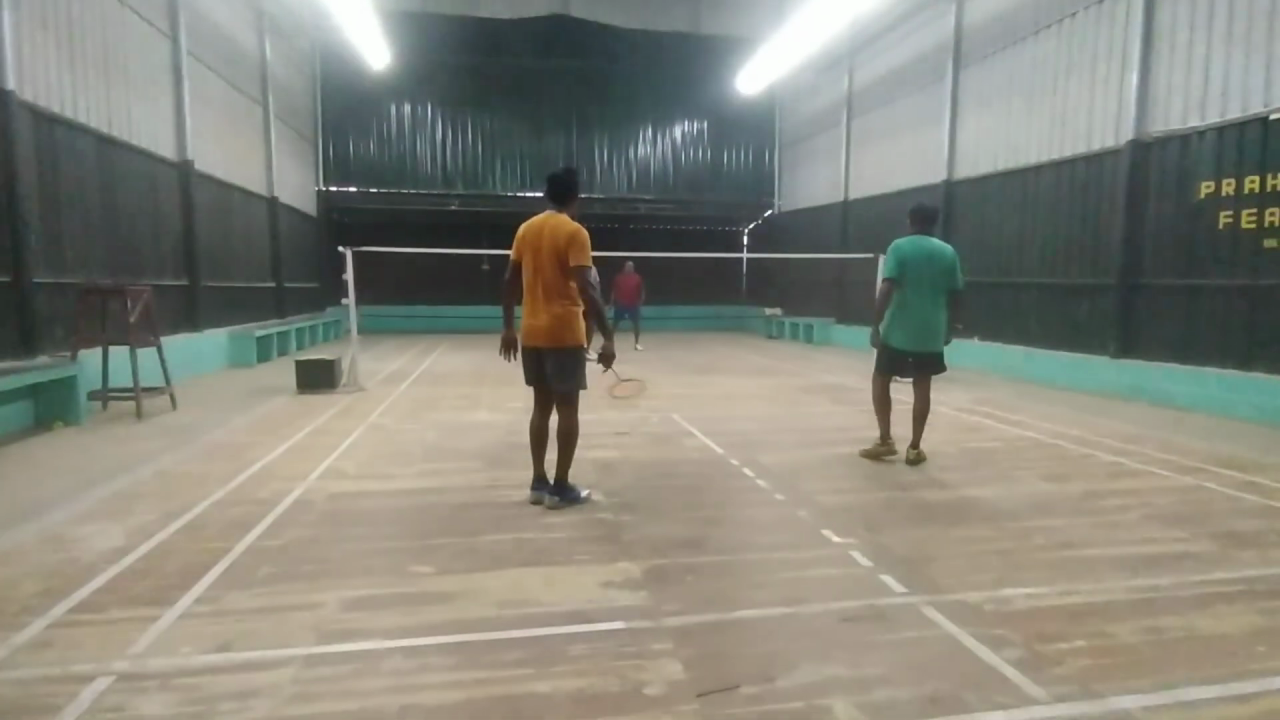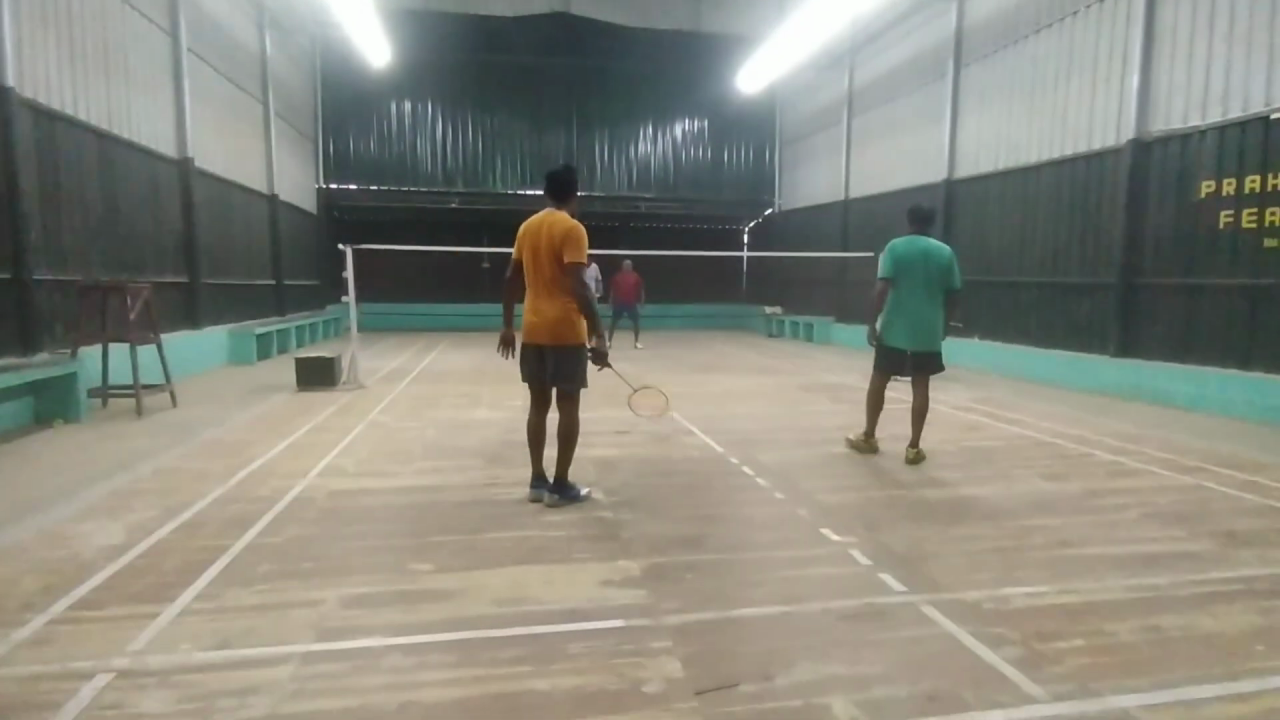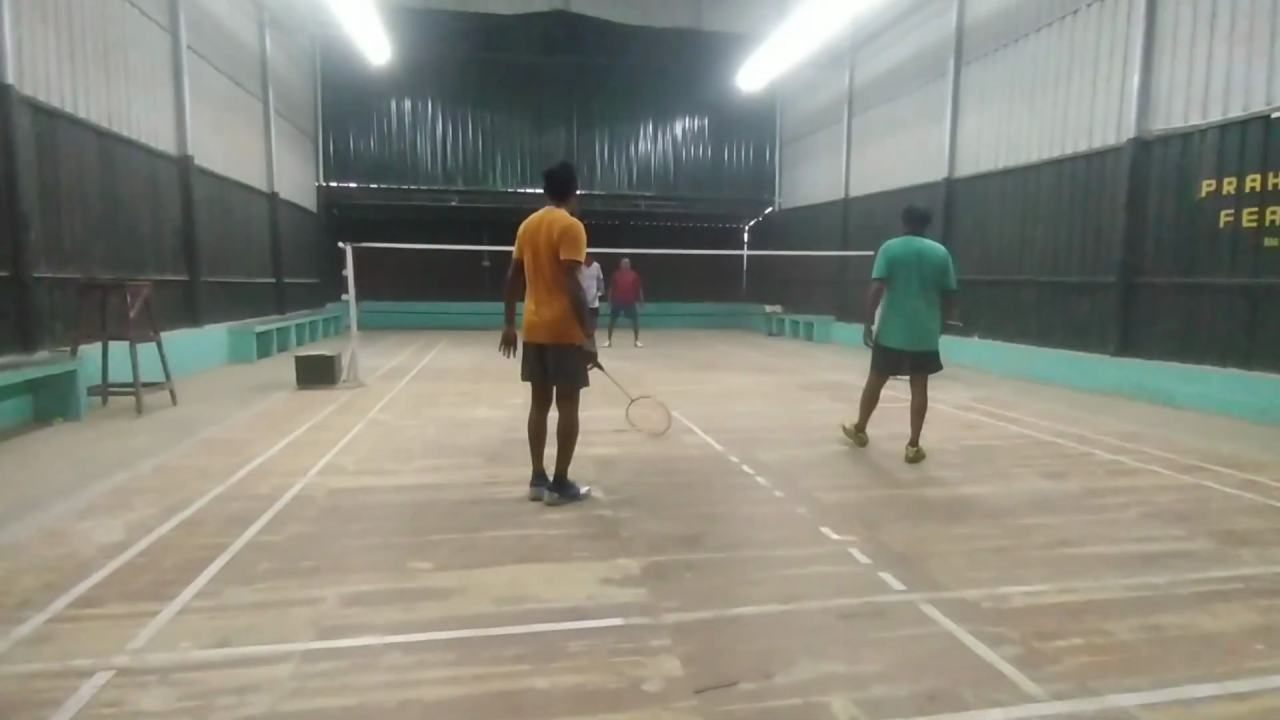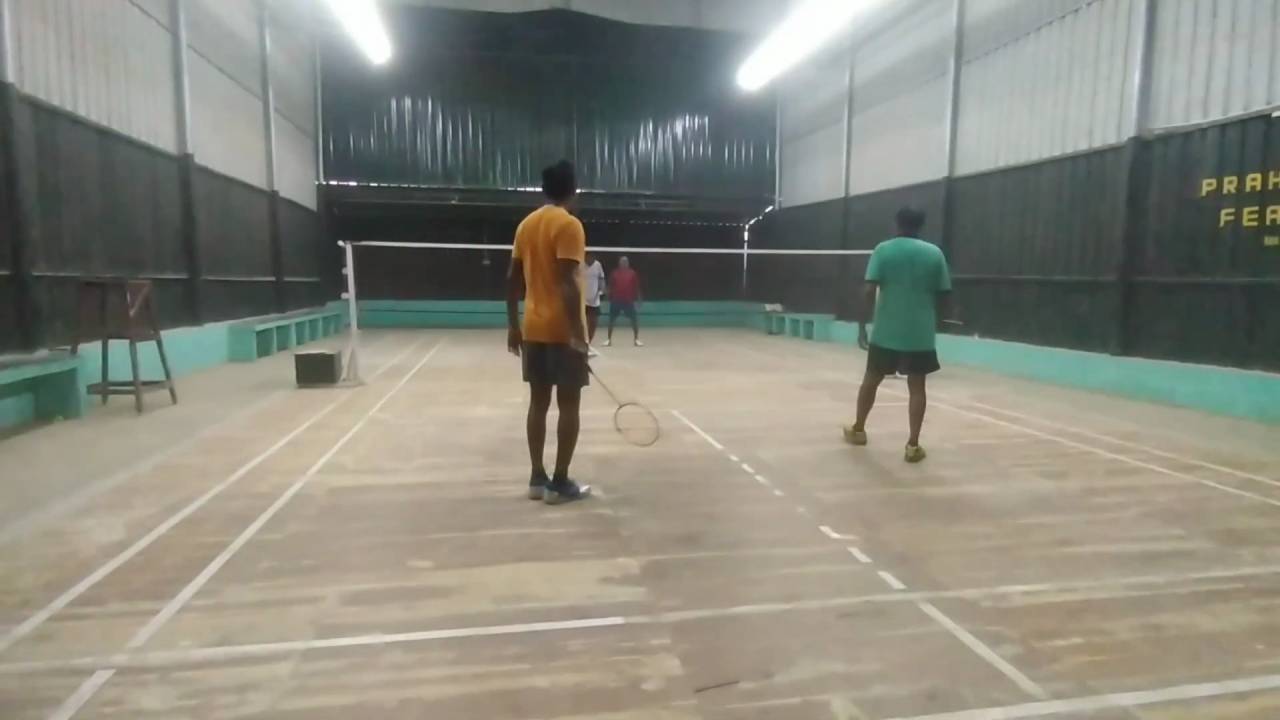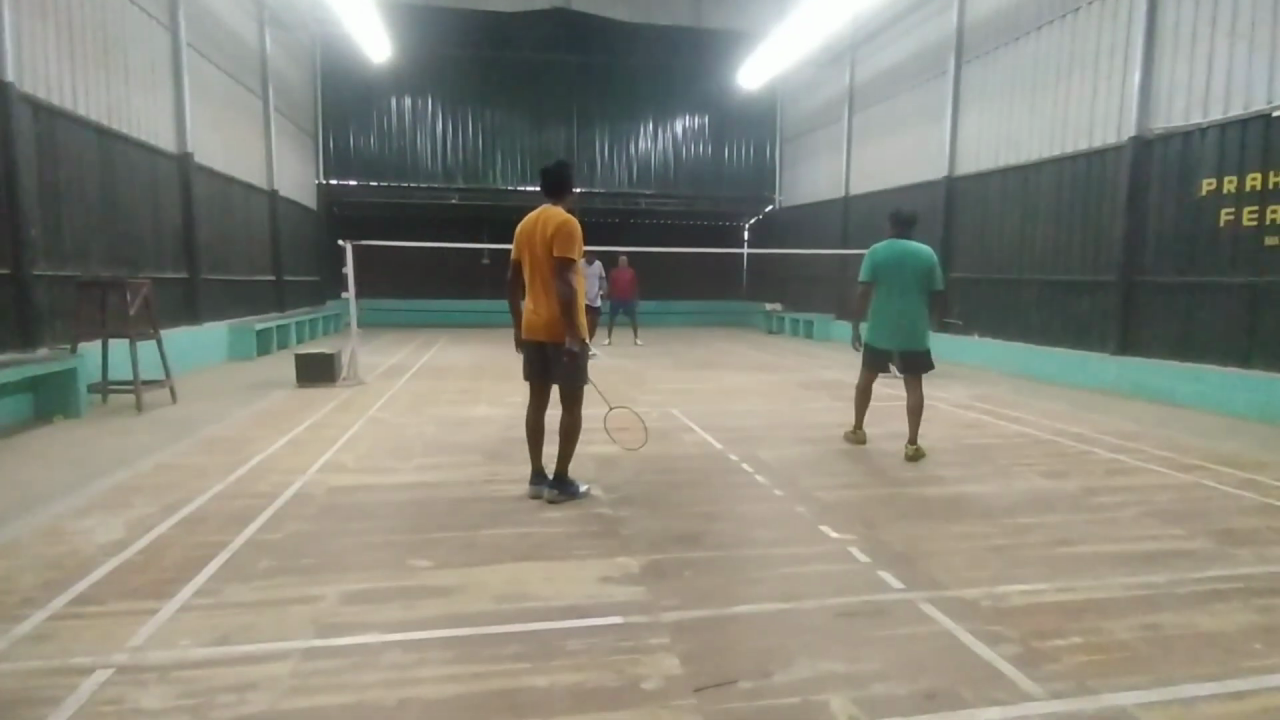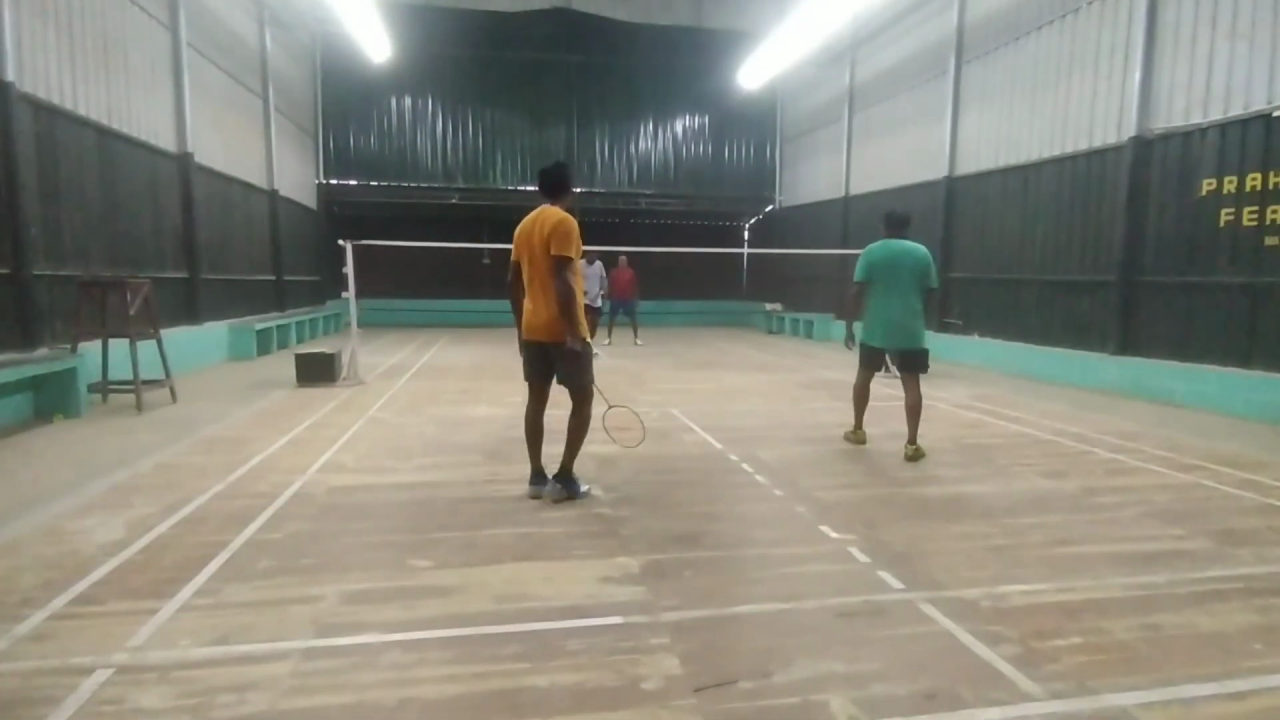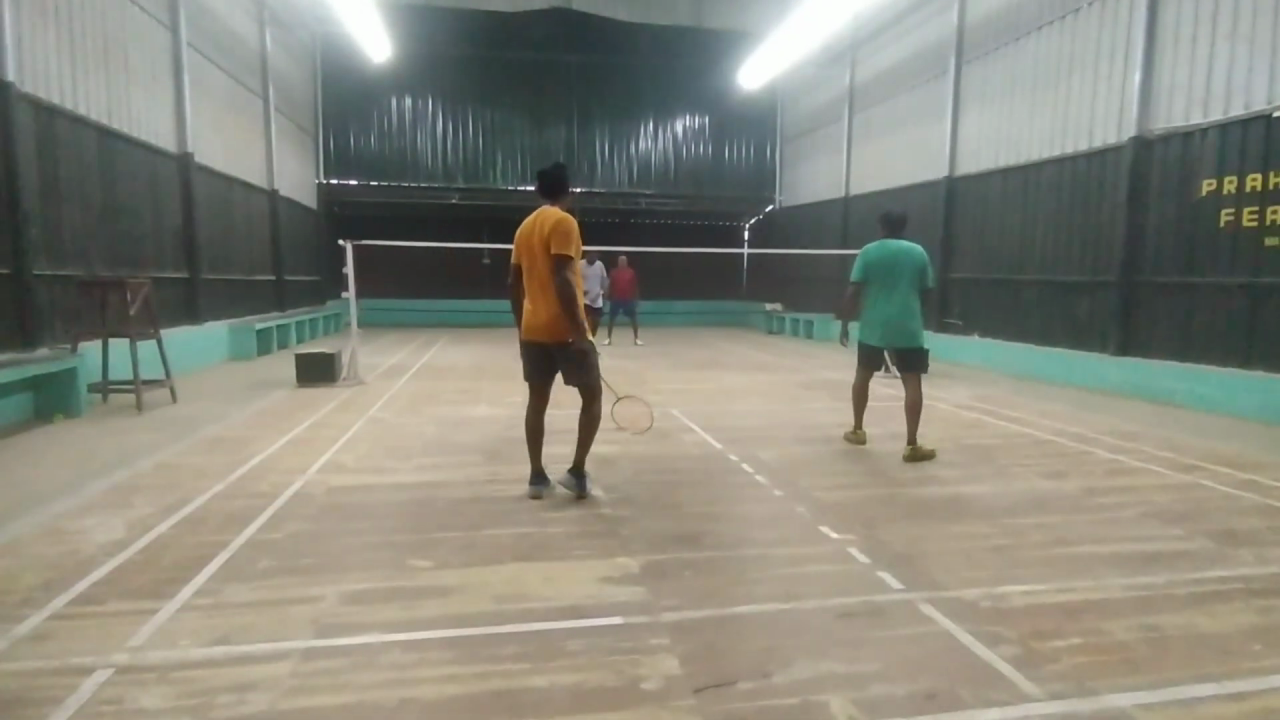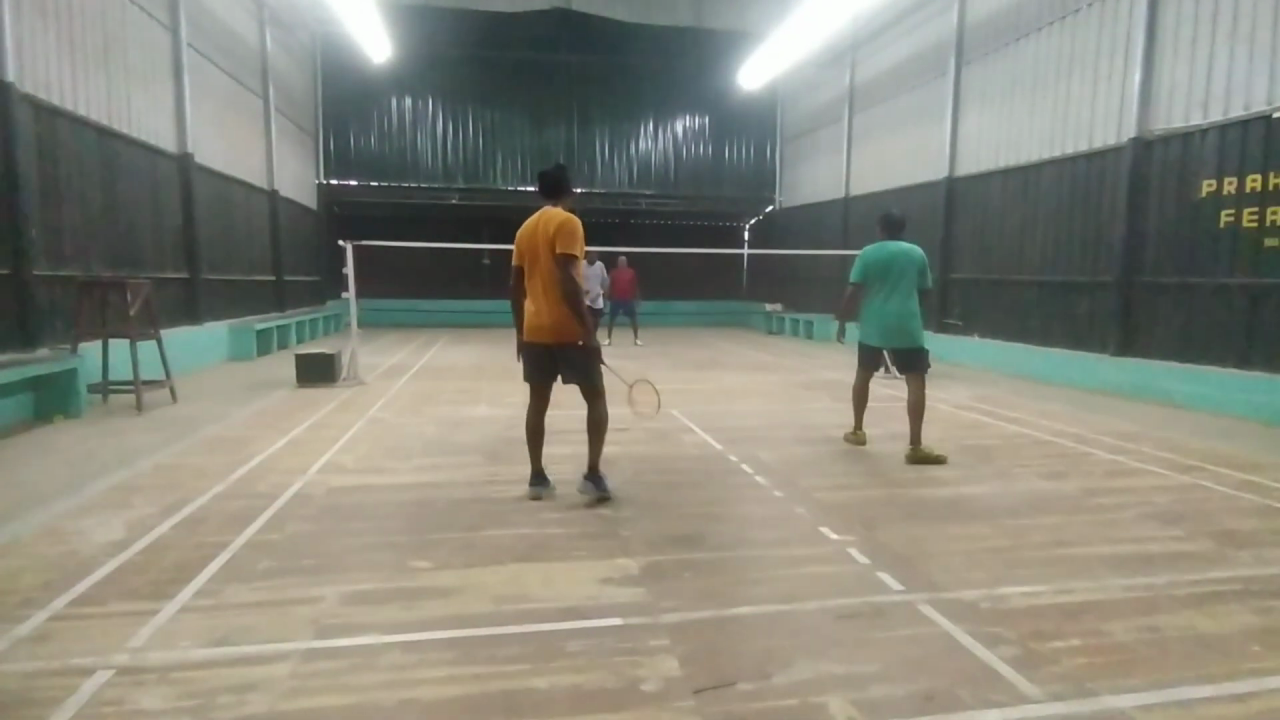
dt=0.1s
person 1, frame 1
left shoulder: (526, 229)
right shoulder: (574, 232)
left elbow: (510, 282)
right elbow: (586, 289)
left wrist: (508, 328)
right wrist: (607, 338)
left hip: (531, 333)
right hip: (565, 334)
left knee: (542, 407)
right knee: (567, 407)
left ankle: (539, 483)
right ankle: (560, 487)
person 1, frame 2
left shoulder: (527, 227)
right shoulder: (572, 228)
left elbow: (511, 280)
right elbow: (578, 286)
left wrist: (508, 325)
right wrist: (598, 337)
left hip: (532, 331)
right hip: (564, 333)
left knee: (538, 405)
right knee: (567, 406)
left ankle: (538, 481)
right ankle: (559, 486)
person 1, frame 3
left shoulder: (527, 225)
right shoulder: (570, 226)
left elbow: (513, 279)
right elbow: (572, 284)
left wrist: (509, 324)
right wrist: (587, 337)
left hip: (533, 330)
right hip: (564, 331)
left knee: (539, 404)
right knee: (567, 405)
left ankle: (538, 479)
right ankle: (559, 484)
person 1, frame 4
left shoulder: (526, 224)
right shoulder: (569, 224)
left elbow: (513, 279)
right elbow: (567, 283)
left wrist: (513, 324)
right wrist: (578, 336)
left hip: (532, 329)
right hip: (562, 331)
left knee: (538, 402)
right knee: (569, 405)
left ankle: (538, 478)
right ankle: (559, 482)
person 1, frame 5
left shoulder: (525, 225)
right shoulder: (566, 223)
left elbow: (513, 280)
right elbow: (563, 282)
left wrist: (518, 324)
right wrist: (573, 334)
left hip: (533, 329)
right hip: (561, 330)
left knee: (537, 401)
right knee: (572, 403)
left ankle: (537, 477)
right ankle: (560, 481)
person 1, frame 6
left shoulder: (525, 225)
right shoulder: (564, 222)
left elbow: (514, 282)
right elbow: (562, 281)
left wrist: (521, 326)
right wrist: (575, 332)
left hip: (532, 329)
right hip: (562, 330)
left knee: (536, 400)
right knee: (582, 399)
left ankle: (537, 477)
right ankle: (564, 475)
person 1, frame 7
left shoulder: (524, 227)
right shoulder: (563, 222)
left elbow: (514, 285)
right elbow: (562, 280)
left wrist: (522, 327)
right wrist: (579, 330)
left hip: (533, 330)
right hip: (564, 330)
left knee: (537, 401)
right knee: (592, 396)
left ankle: (537, 477)
right ankle: (576, 471)
person 1, frame 8
left shoulder: (526, 228)
right shoulder: (568, 222)
left elbow: (517, 286)
right elbow: (568, 280)
left wrist: (522, 331)
right wrist: (588, 330)
left hip: (535, 330)
right hip: (569, 329)
left knee: (538, 403)
right knee: (596, 399)
left ankle: (538, 478)
right ankle: (592, 476)
person 2, frame 1
left shoulder: (899, 247)
right shoulder: (948, 252)
left elbow: (886, 290)
right elbow: (955, 297)
left wrist: (875, 326)
right wrist: (949, 329)
left hip: (898, 331)
right hip: (932, 334)
left knee: (881, 381)
right knee: (922, 388)
left ankle: (885, 440)
right ankle: (914, 448)
person 2, frame 2
left shoulder: (895, 247)
right shoulder: (945, 252)
left elbow: (882, 289)
right elbow: (953, 296)
left wrist: (873, 324)
right wrist: (944, 325)
left hip: (895, 330)
right hip: (929, 332)
left knee: (878, 381)
right knee: (920, 387)
left ankle: (869, 437)
right ankle: (914, 447)
person 2, frame 3
left shoulder: (890, 248)
right shoulder: (940, 253)
left elbow: (876, 289)
right elbow: (948, 296)
left wrist: (868, 324)
right wrist: (939, 323)
left hip: (891, 330)
right hip: (925, 332)
left knee: (875, 381)
right knee: (919, 386)
left ankle: (859, 430)
right ankle: (913, 446)
person 2, frame 4
left shoulder: (883, 250)
right shoulder: (934, 253)
left elbow: (870, 292)
right elbow: (944, 297)
left wrist: (862, 326)
right wrist: (934, 323)
left hip: (886, 330)
right hip: (921, 332)
left knee: (871, 380)
right knee: (917, 386)
left ankle: (857, 430)
right ankle: (913, 445)
person 2, frame 5
left shoulder: (876, 252)
right shoulder: (927, 254)
left elbow: (863, 293)
right elbow: (937, 297)
left wrist: (855, 327)
right wrist: (928, 322)
left hip: (880, 329)
right hip: (914, 331)
left knee: (866, 378)
right knee: (914, 386)
left ankle: (857, 430)
right ankle: (913, 444)
person 2, frame 6
left shoulder: (871, 252)
right shoulder: (921, 253)
left elbow: (857, 292)
right elbow: (929, 293)
left wrist: (849, 326)
left hip: (875, 328)
right hip: (910, 330)
left knee: (864, 377)
right knee: (912, 384)
left ankle: (857, 430)
right ankle: (911, 444)
person 2, frame 7
left shoulder: (868, 252)
right shoulder: (918, 252)
left elbow: (853, 292)
right elbow: (925, 292)
left wrist: (844, 324)
left hip: (873, 327)
right hip: (907, 328)
left knee: (863, 376)
right knee: (912, 383)
left ankle: (857, 430)
right ankle: (912, 445)
person 2, frame 8
left shoulder: (867, 254)
right shoulder: (917, 254)
left elbow: (852, 293)
right elbow: (923, 293)
left wrist: (841, 322)
left hip: (872, 328)
right hip: (907, 328)
left knee: (863, 376)
right knee: (916, 384)
left ankle: (858, 431)
right ankle: (915, 446)
